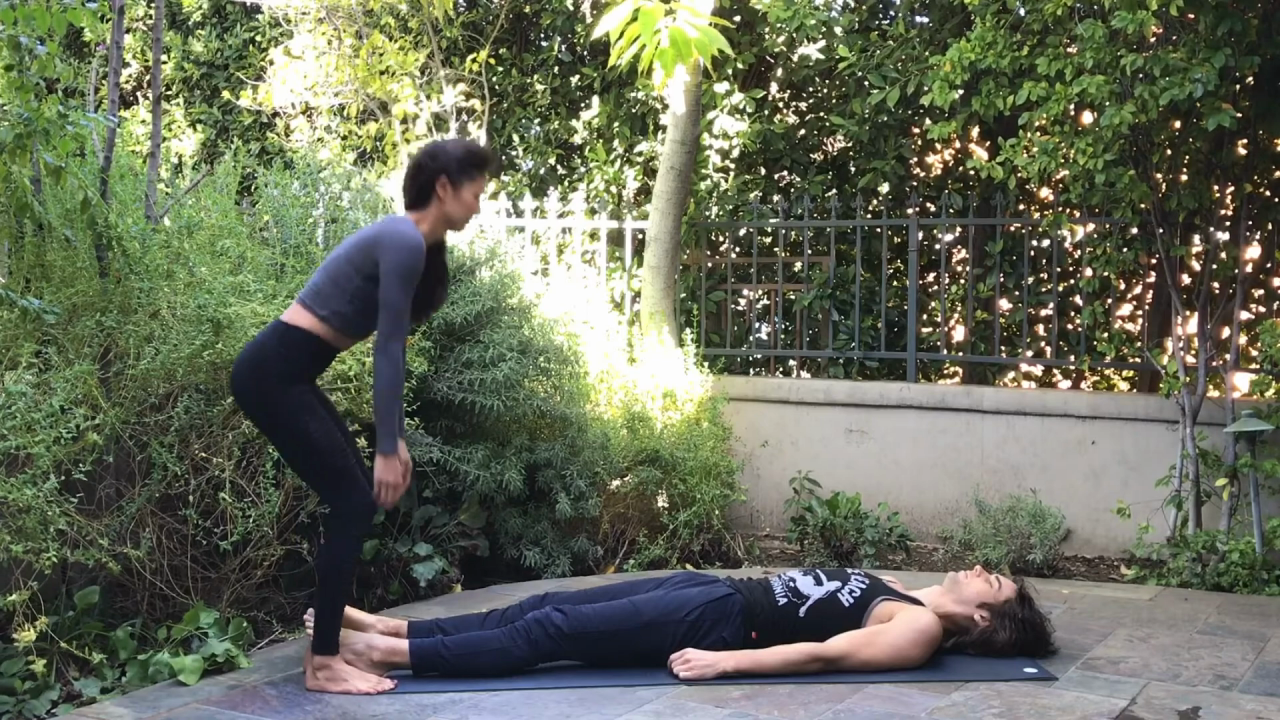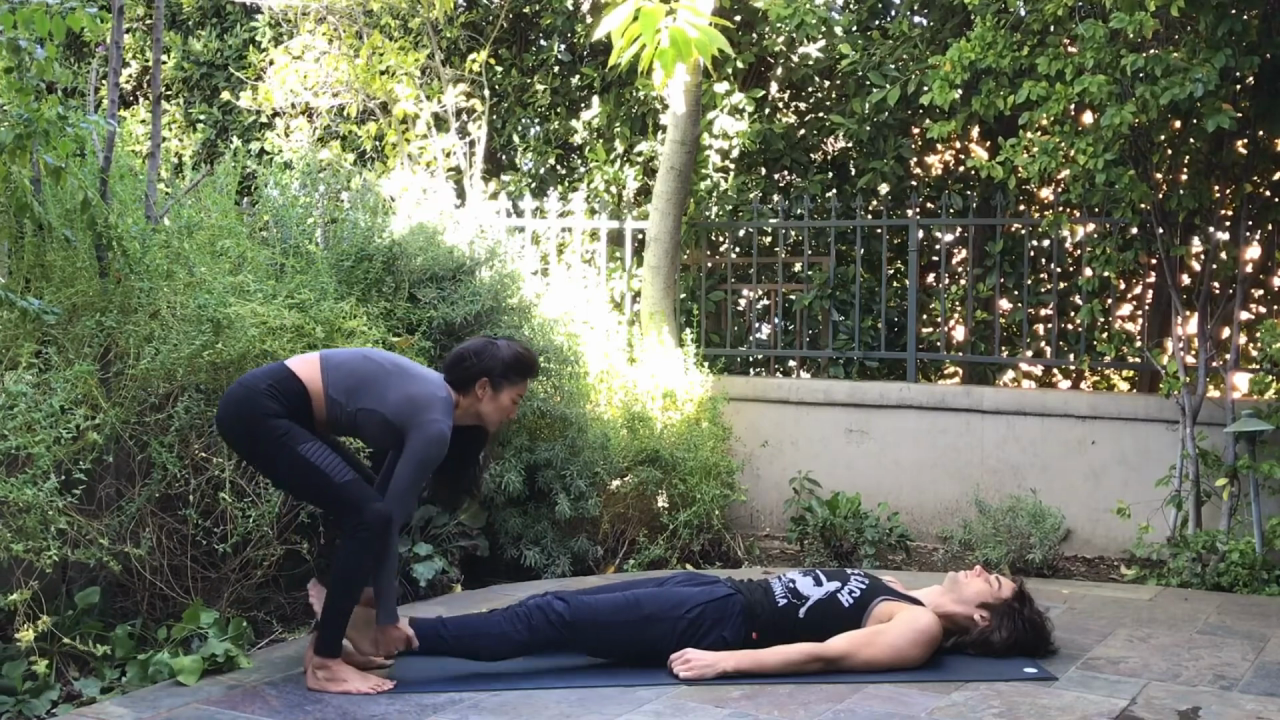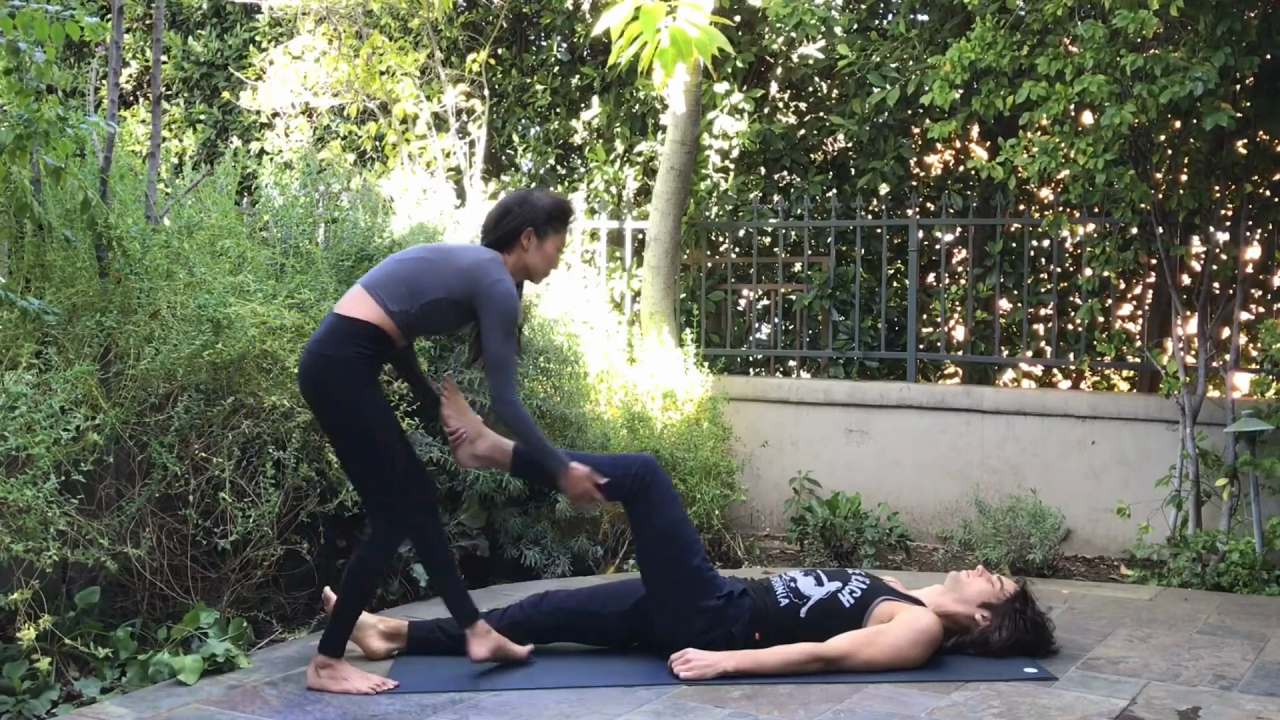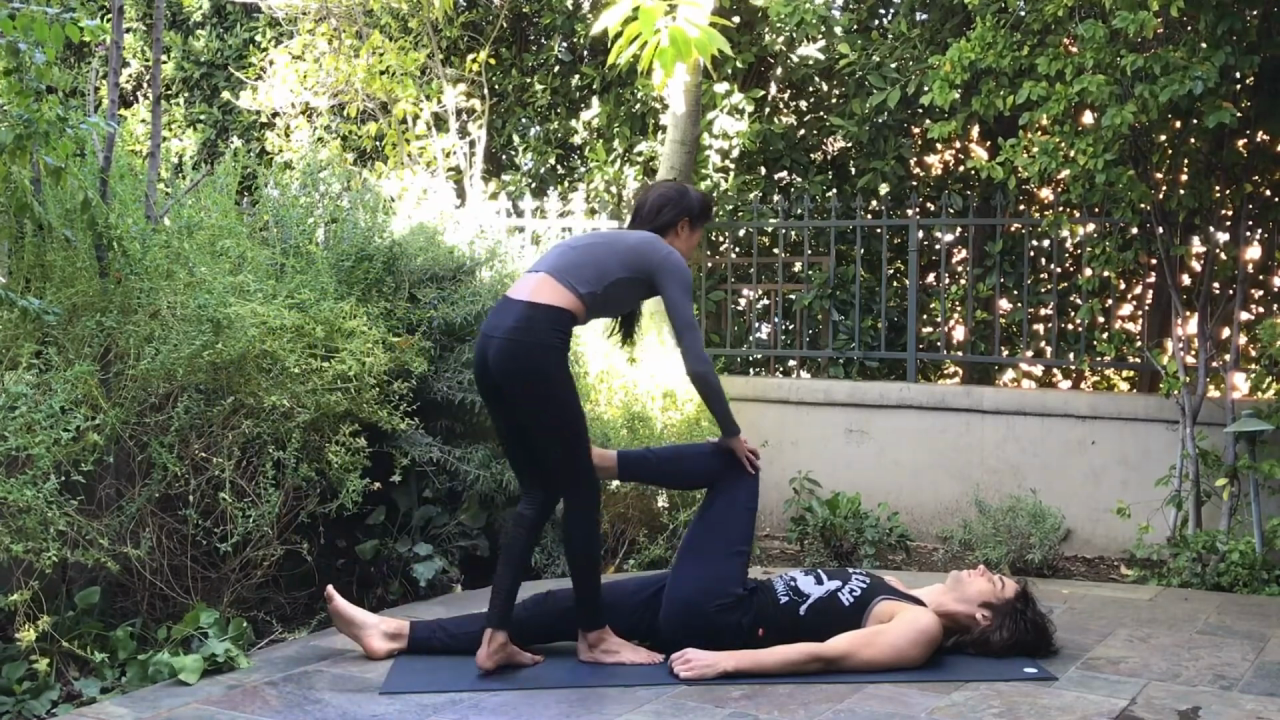
dt=1s
person 1, frame 1
left shoulder: (921, 629)
right shoulder: (901, 591)
left elbow: (825, 655)
left wrist: (724, 661)
left hip: (725, 620)
right hip: (720, 589)
left knee: (552, 630)
right knee: (550, 603)
left ankle: (385, 653)
right ankle: (387, 626)
person 1, frame 2
left shoulder: (919, 631)
right shoulder: (899, 592)
left elbow: (826, 653)
left wrist: (724, 661)
left hip: (720, 622)
right hip: (720, 592)
left knee: (550, 618)
right knee: (550, 609)
left ankle: (394, 632)
right ankle: (395, 633)
person 1, frame 3
left shoulder: (918, 631)
right shoulder: (901, 594)
left elbow: (824, 654)
left wrist: (723, 662)
left hip: (716, 626)
right hip: (722, 605)
left knee: (640, 474)
right knee: (550, 611)
left ankle: (496, 450)
right ankle: (394, 634)
person 1, frame 4
left shoulder: (920, 630)
right shoulder: (899, 595)
left elbow: (825, 654)
left wrist: (723, 663)
left hip: (714, 620)
right hip: (704, 608)
left knee: (736, 464)
right knee: (559, 608)
left ankle: (594, 461)
right ankle: (397, 634)
person 2, frame 1
left shoulder: (406, 238)
right shoulder: (407, 242)
left elbow: (390, 351)
right elbow: (387, 353)
left wrist: (394, 440)
right wrist: (389, 450)
left hip: (286, 372)
right hip: (272, 374)
left knee: (358, 496)
right knee: (354, 500)
left ankle: (328, 643)
right ankle: (323, 663)
person 2, frame 2
left shoulder: (431, 399)
right shoulder: (434, 422)
left elbow: (386, 498)
right elbow: (390, 518)
left wrist: (371, 589)
right wrist: (387, 620)
left hip: (267, 405)
right hip: (258, 411)
left knee: (365, 507)
right knee: (368, 515)
left ankle: (325, 643)
right ankle: (324, 665)
person 2, frame 3
left shoulder: (468, 265)
right shoulder: (495, 283)
right elbow: (505, 402)
left wrist: (437, 405)
right wrist: (561, 469)
left hip: (336, 360)
right hip: (342, 367)
left knee: (417, 499)
right knee: (395, 514)
left ankle: (475, 632)
right ankle: (327, 663)
person 2, frame 4
left shoulder: (606, 244)
right shoulder: (664, 259)
right elbow: (697, 363)
right wrist: (731, 434)
left hip: (493, 340)
right hip: (530, 348)
left knee: (538, 494)
right knee: (580, 492)
left ankle: (496, 635)
right ankle: (593, 635)
